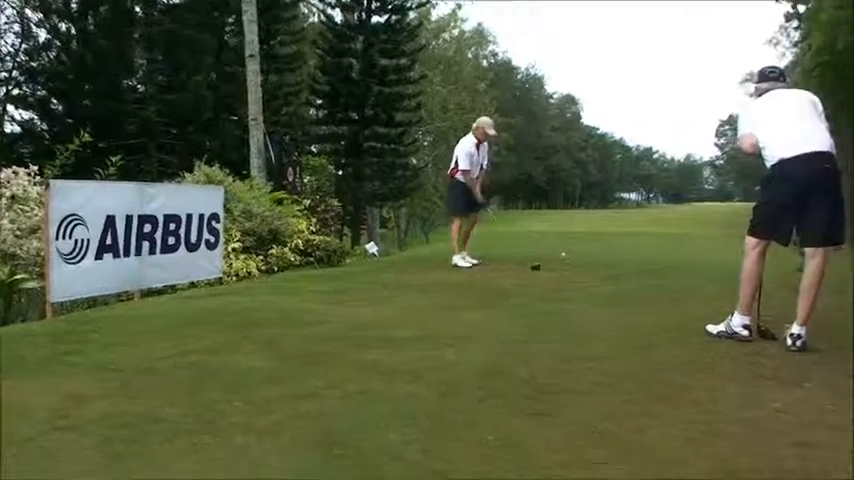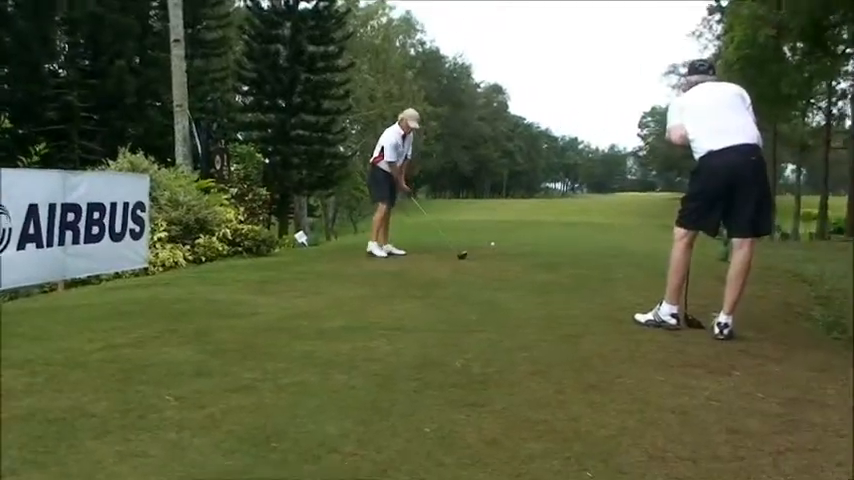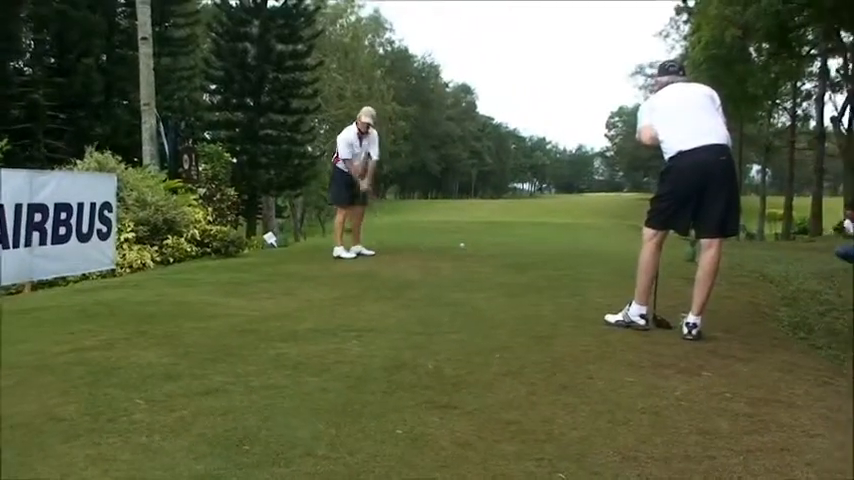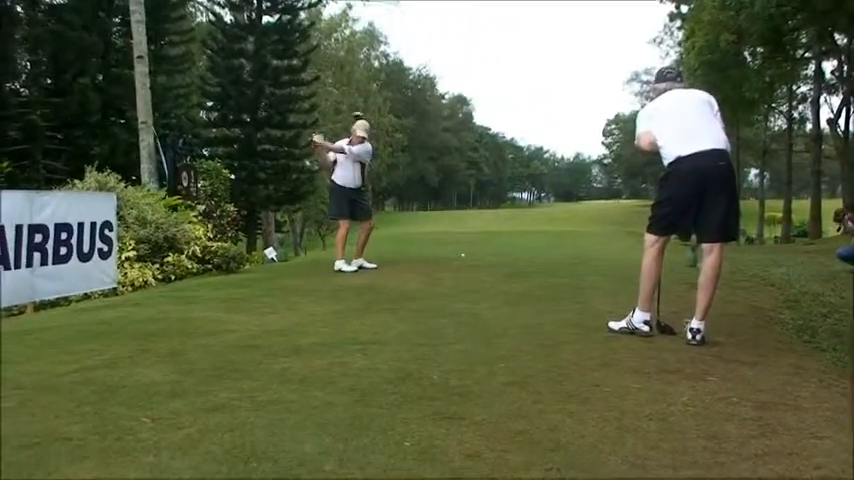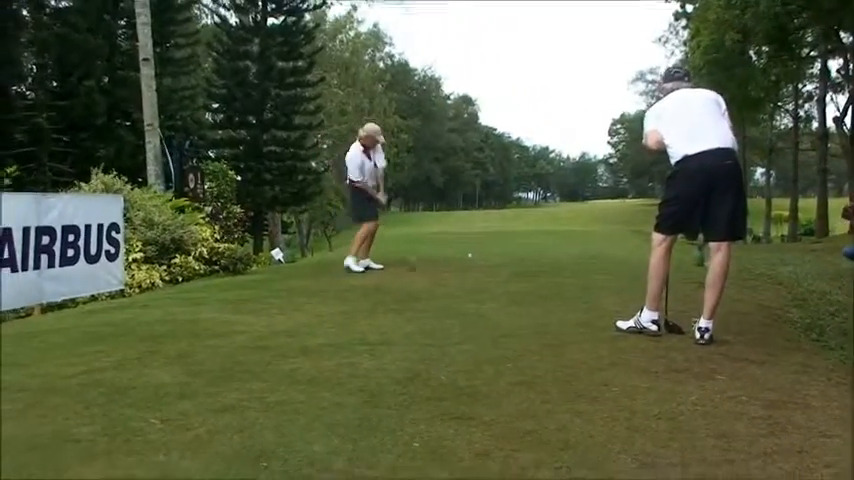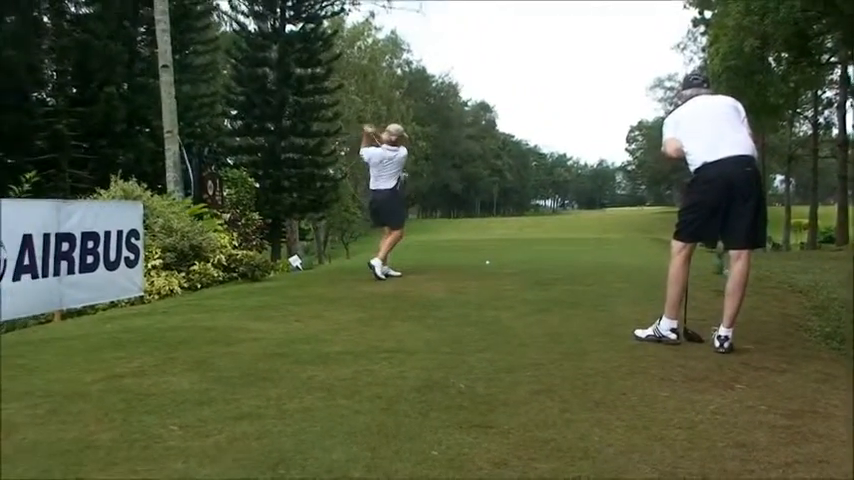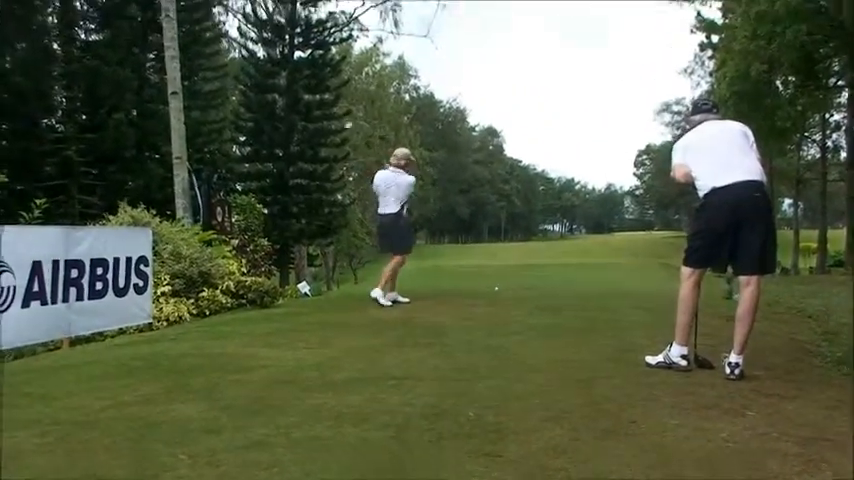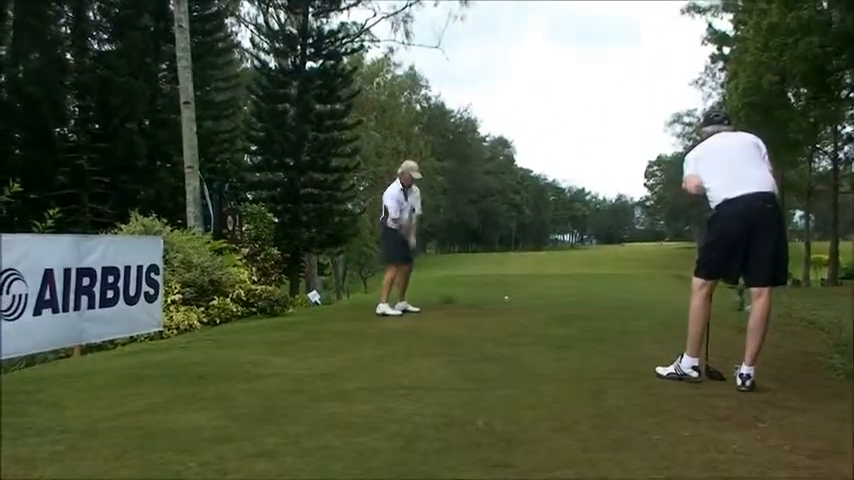
dt=0.4s
person 1, frame 1
left shoulder: (753, 107)
right shoulder: (808, 96)
left elbow: (748, 145)
right elbow: (826, 134)
left hip: (786, 169)
right hip: (824, 164)
left knee: (755, 244)
right knee: (817, 252)
left ankle: (741, 322)
right ankle: (797, 332)
person 1, frame 2
left shoulder: (681, 100)
right shoulder: (736, 90)
left elbow: (677, 137)
right elbow: (754, 126)
left hip: (714, 161)
right hip: (750, 157)
left knee: (683, 234)
right knee: (744, 241)
left ankle: (668, 311)
right ankle: (725, 321)
person 1, frame 3
left shoulder: (652, 102)
right shoulder: (706, 91)
left elbow: (647, 137)
right elbow: (724, 128)
left hip: (683, 162)
right hip: (720, 157)
left knee: (652, 234)
right knee: (712, 242)
left ankle: (638, 312)
right ankle: (693, 321)
person 1, frame 4
left shoulder: (649, 108)
right shoulder: (704, 96)
left elbow: (646, 143)
right elbow: (722, 133)
left hip: (683, 167)
right hip: (719, 162)
left knee: (654, 239)
right knee: (713, 246)
left ankle: (641, 318)
right ankle: (697, 327)
person 1, frame 5
left shoulder: (657, 108)
right shoulder: (712, 96)
left elbow: (653, 142)
right elbow: (730, 133)
left hip: (690, 166)
right hip: (726, 161)
left knee: (661, 239)
right knee: (721, 245)
left ankle: (649, 318)
right ankle: (705, 326)
person 1, frame 6
left shoulder: (676, 115)
right shoulder: (731, 102)
left elbow: (673, 150)
right elbow: (750, 140)
left hip: (709, 173)
right hip: (746, 169)
left knee: (681, 247)
right knee: (741, 253)
left ankle: (668, 326)
right ankle: (725, 334)
person 1, frame 7
left shoulder: (684, 141)
right shoulder: (739, 127)
left elbow: (681, 175)
right elbow: (759, 164)
left hip: (717, 199)
right hip: (755, 194)
left knee: (690, 273)
right knee: (750, 279)
left ankle: (679, 353)
right ankle: (735, 361)
person 1, frame 8
left shoulder: (696, 152)
right shoulder: (752, 139)
left elbow: (694, 186)
right elbow: (771, 176)
left hip: (729, 210)
right hip: (766, 206)
left knee: (702, 284)
right knee: (762, 291)
left ankle: (689, 363)
right ankle: (747, 372)
person 2, frame 1
left shoulder: (484, 145)
right shoulder: (465, 145)
left elbow: (483, 168)
right elbow: (465, 174)
left wrist: (478, 188)
right wrist: (476, 193)
left hip: (471, 185)
right hip: (458, 184)
left knee: (472, 219)
right knee: (459, 220)
left ankle: (463, 252)
right ankle: (457, 256)
person 2, frame 2
left shoulder: (409, 136)
right shoulder: (391, 136)
left elbow: (406, 159)
right elbow: (392, 164)
left wrist: (402, 179)
right wrist: (401, 184)
left hip: (390, 175)
right hip: (379, 173)
left knee: (387, 210)
right knee: (383, 207)
left ankle: (386, 245)
right ankle: (372, 244)
person 2, frame 3
left shoulder: (373, 135)
right shoulder: (346, 135)
left elbow: (373, 159)
right elbow: (347, 162)
left wrist: (367, 180)
right wrist: (359, 182)
left hip: (358, 176)
right hip: (341, 174)
left knee: (359, 211)
right knee: (343, 210)
left ankle: (356, 246)
right ankle: (338, 248)
person 2, frame 4
left shoulder: (367, 148)
right shoulder: (340, 144)
left elbow: (344, 151)
right elbow: (329, 163)
left wrist: (322, 144)
right wrist: (321, 145)
left hip: (357, 191)
right hip: (339, 189)
left knee: (368, 225)
right knee: (345, 225)
left ankle: (358, 259)
right ankle: (339, 262)
person 2, frame 5
left shoulder: (376, 147)
right shoulder: (353, 155)
left elbow: (380, 169)
right elbow: (358, 182)
left wrist: (381, 190)
right wrist: (376, 195)
left hip: (371, 191)
right hip: (359, 192)
left knee: (374, 225)
right knee: (368, 225)
left ankle: (364, 260)
right ankle: (350, 259)
person 2, frame 6
left shoulder: (372, 153)
right shoulder: (402, 153)
left elbow: (363, 151)
left wrist: (366, 134)
right wrist: (373, 134)
left hip: (375, 196)
right hip: (391, 196)
left knee: (387, 231)
right knee: (397, 232)
left ankle: (383, 267)
right ankle: (378, 260)
person 2, frame 7
left shoulder: (380, 175)
right shoulder: (409, 181)
left hip: (383, 219)
right hip: (397, 221)
left knee: (395, 257)
right knee: (399, 258)
left ankle: (391, 293)
right ankle: (378, 290)
person 2, frame 8
left shoulder: (415, 191)
right shoulder: (392, 192)
left elbow: (415, 215)
right elbow: (394, 218)
left wrist: (412, 235)
right wrist: (408, 235)
left hip: (404, 234)
right hip: (391, 232)
left knee: (407, 268)
right knee: (393, 268)
left ankle: (401, 303)
right ankle: (383, 305)
